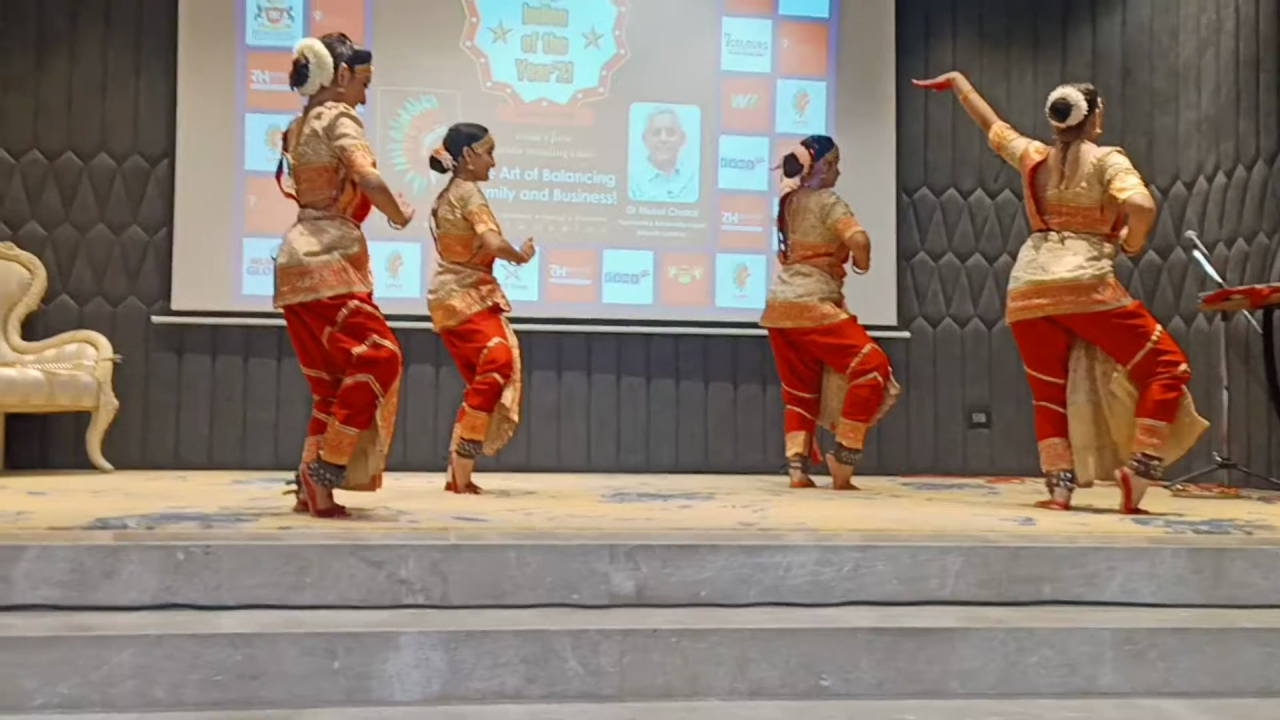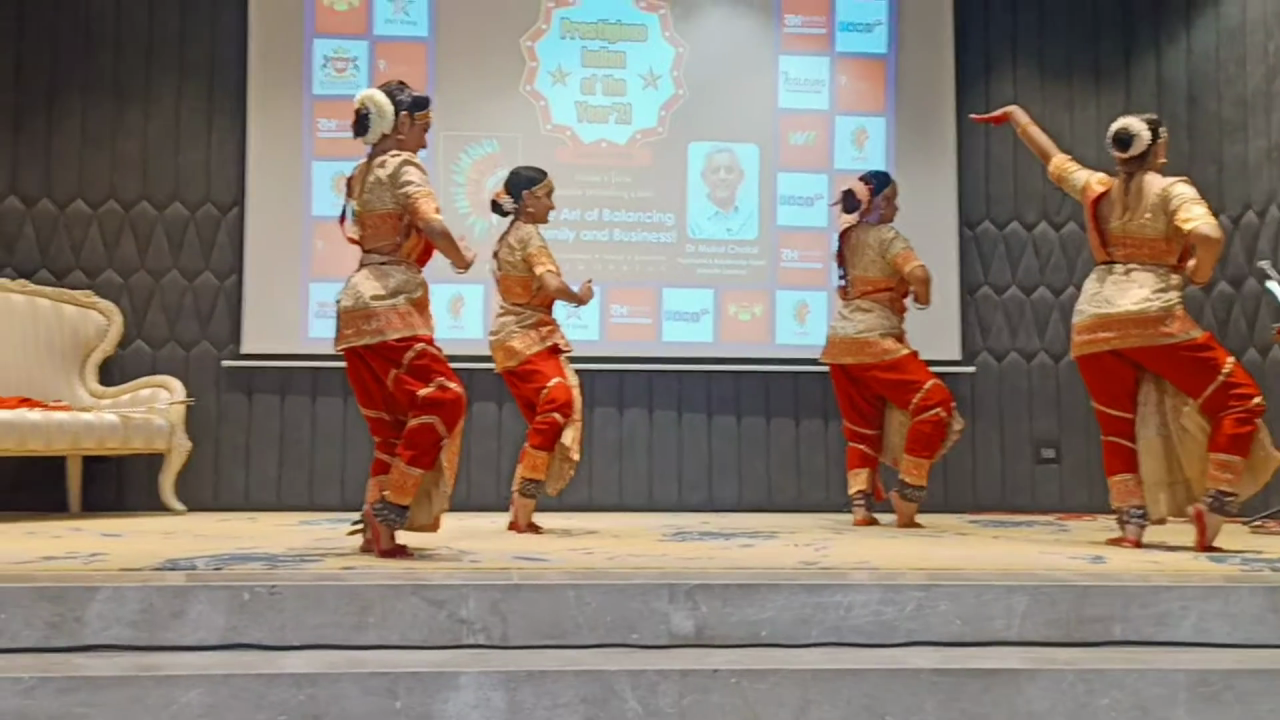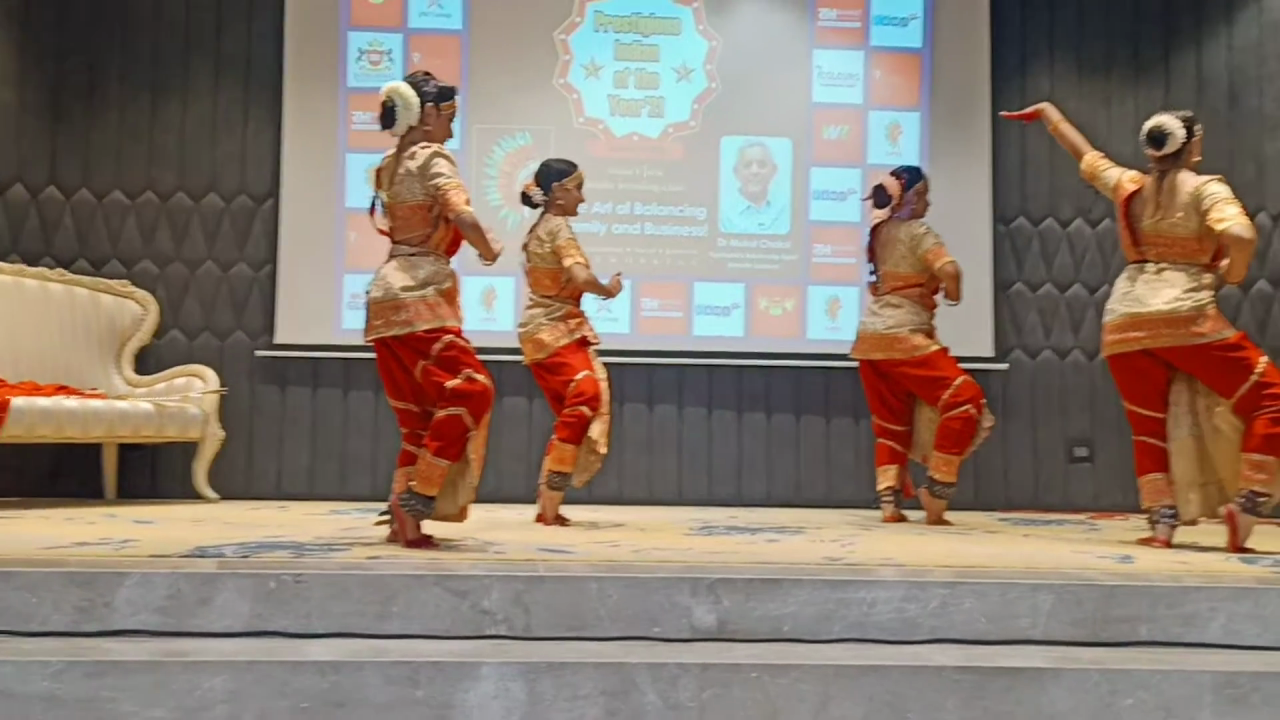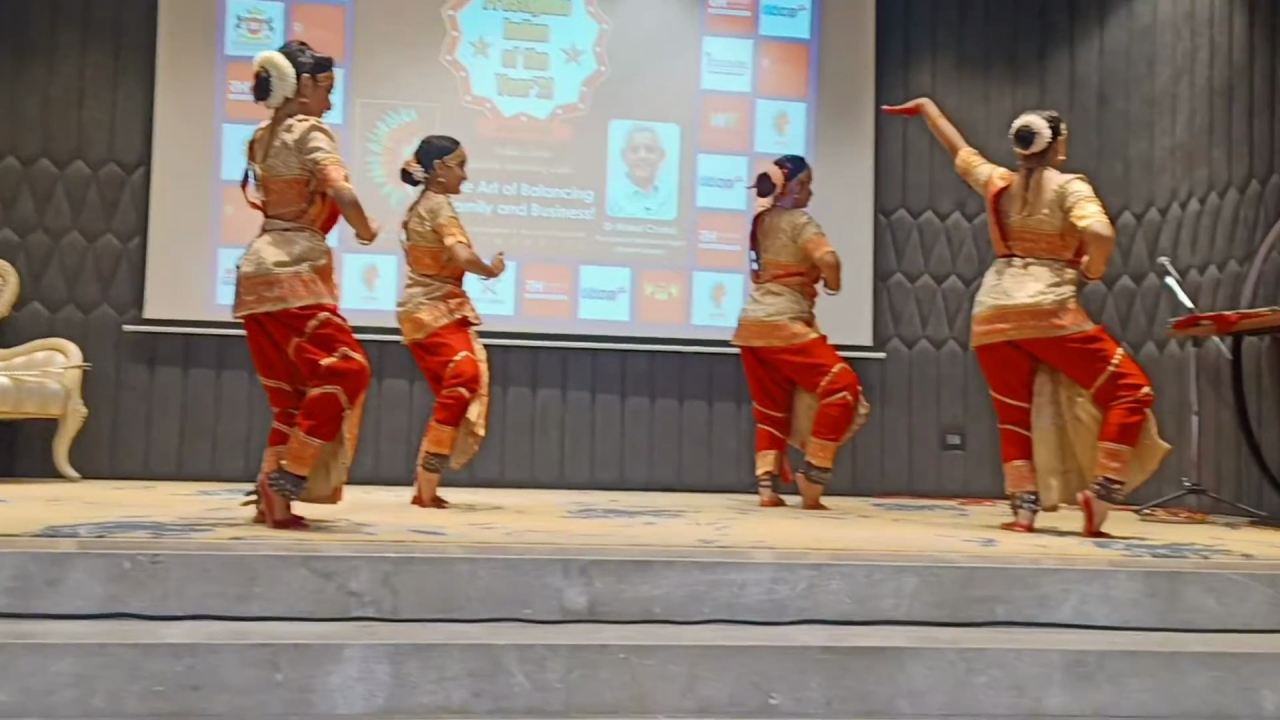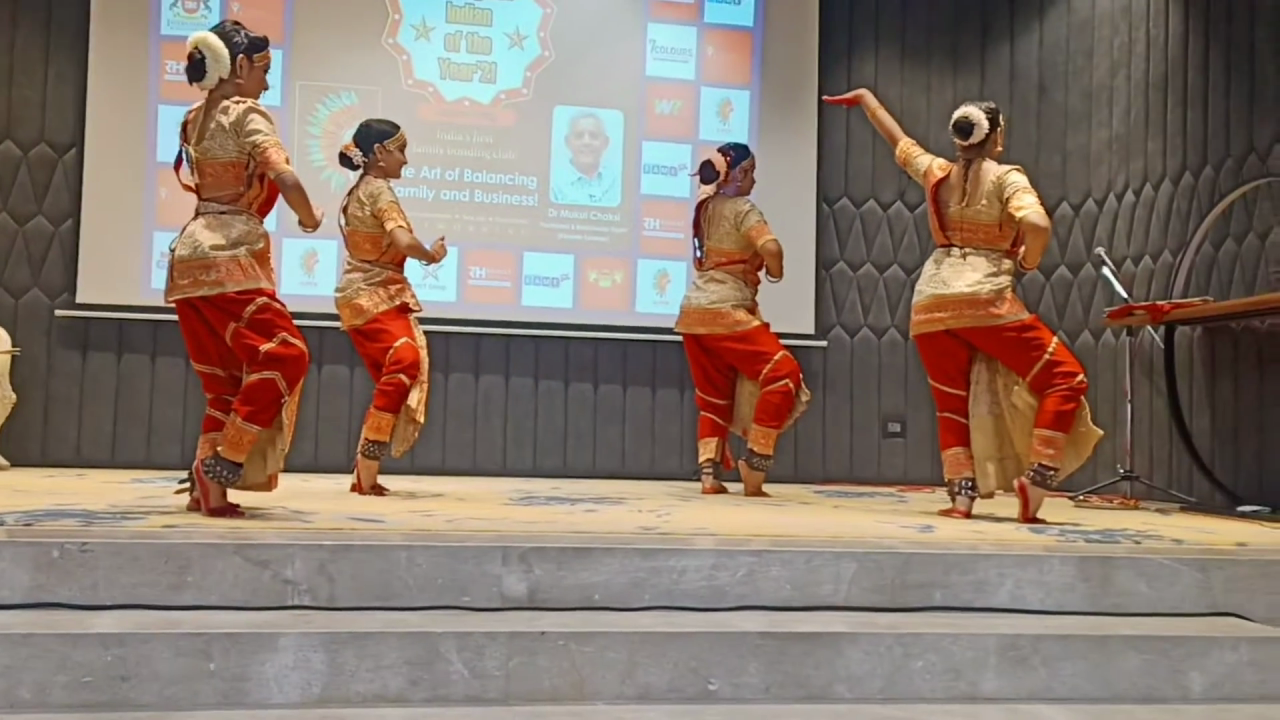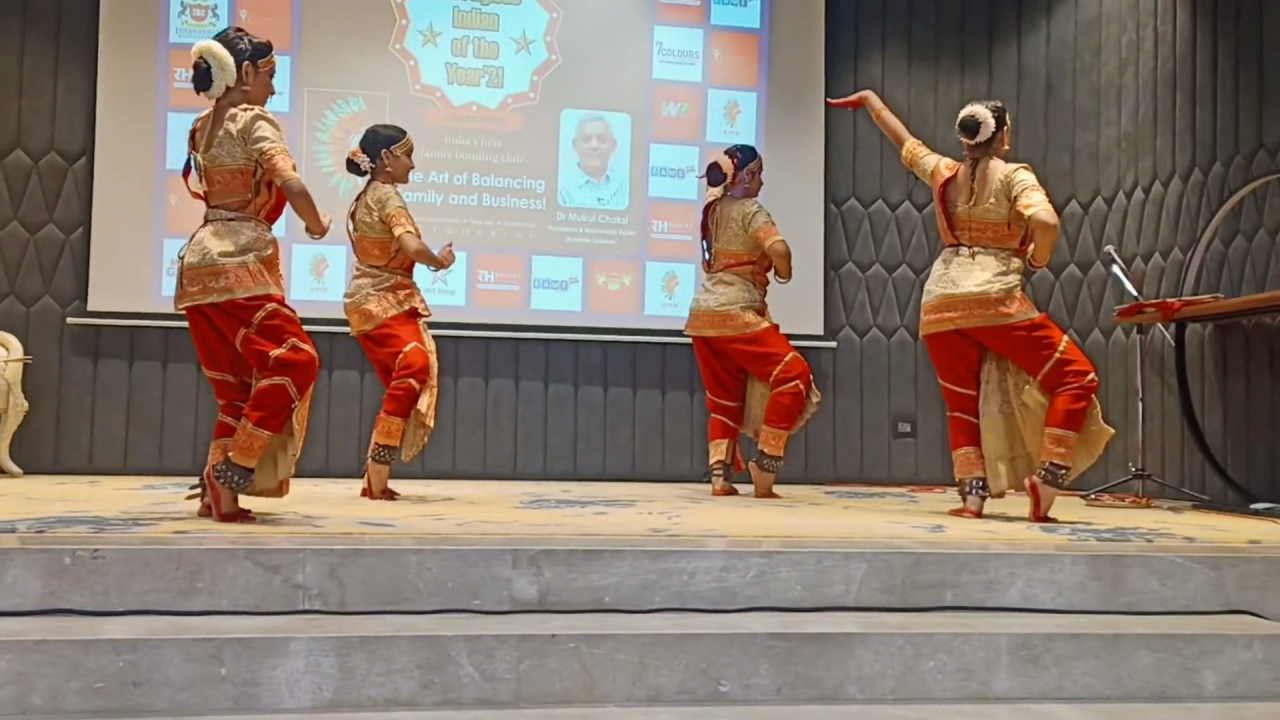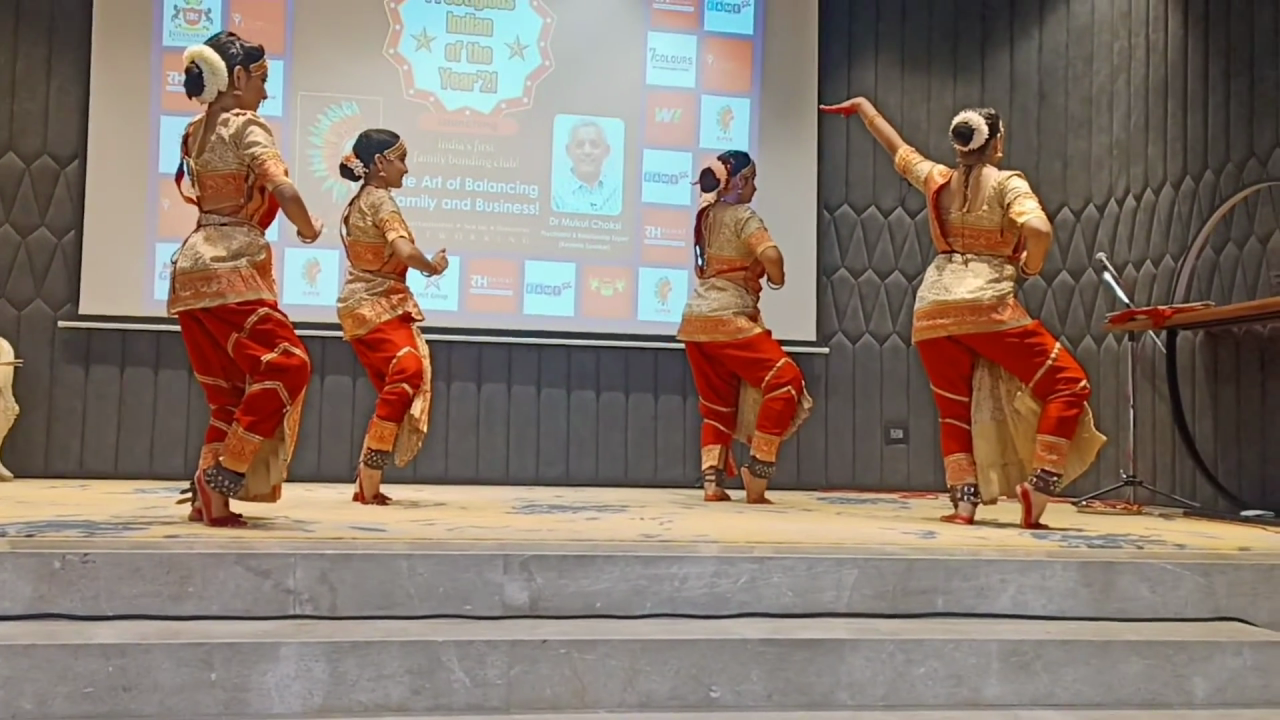
dt=0.4s
person 1, frame 1
left shoulder: (300, 125)
right shoulder: (339, 118)
right elbow: (368, 178)
right wrist: (399, 214)
left hip: (300, 260)
right hip: (327, 261)
left knee: (334, 379)
right knee: (377, 359)
left ankle: (312, 485)
right ankle: (324, 471)
person 1, frame 2
left shoulder: (362, 173)
right shoulder: (403, 165)
right elbow: (431, 224)
right wrist: (461, 259)
left hip: (360, 306)
right hip: (390, 306)
left knee: (394, 421)
right knee: (442, 400)
left ankle: (376, 523)
right ankle: (388, 512)
person 1, frame 3
left shoulder: (390, 164)
right shoulder: (432, 157)
right elbow: (462, 217)
right wrist: (489, 251)
left hip: (389, 295)
right hip: (419, 296)
left knee: (421, 412)
right knee: (469, 392)
left ankle: (403, 513)
right ankle: (414, 502)
person 1, frame 4
left shoulder: (263, 137)
right shoulder: (310, 131)
right elbow: (342, 194)
right wrist: (367, 231)
left hip: (259, 271)
right hip: (293, 271)
left knee: (292, 392)
right knee: (345, 371)
left ankle: (272, 495)
right ankle: (284, 482)
person 1, frame 5
left shoulder: (195, 119)
right shoulder: (247, 113)
right elbow: (284, 177)
right wrist: (310, 218)
left hip: (191, 254)
right hip: (229, 256)
left knee: (227, 378)
right knee: (285, 355)
left ankle: (206, 485)
right ankle: (220, 468)
person 1, frame 6
left shoulder: (202, 126)
right shoulder: (254, 121)
right elbow: (291, 185)
right wrist: (316, 224)
left hip: (200, 263)
right hip: (238, 263)
left knee: (238, 385)
right knee: (294, 361)
left ankle: (218, 490)
right ankle: (230, 473)
person 1, frame 7
left shoulder: (195, 131)
right shoulder: (246, 125)
right elbow: (283, 190)
right wrist: (309, 229)
left hip: (193, 267)
right hip: (230, 268)
left knee: (231, 390)
right knee: (287, 366)
left ankle: (208, 495)
right ankle: (220, 479)
person 2, frame 1
left shoulder: (1032, 156)
right shoulder: (1107, 160)
left elbow: (990, 123)
right elbow: (1142, 206)
left wrist: (957, 81)
right wrist: (1131, 243)
left hip: (1027, 290)
right hip: (1086, 285)
left knee: (1049, 394)
right knee: (1167, 368)
left ankle: (1059, 487)
right ankle: (1139, 468)
person 2, frame 2
left shoulder: (1094, 188)
right shoulder: (1172, 190)
left elbow: (1050, 156)
right elbow: (1209, 236)
left wrist: (1015, 113)
right wrist: (1199, 274)
left hip: (1093, 324)
right hip: (1153, 318)
left knee: (1118, 428)
right knee: (1241, 401)
left ankle: (1131, 524)
right ankle: (1212, 505)
person 2, frame 3
left shoulder: (1127, 185)
right shoulder: (1206, 188)
left elbow: (1084, 153)
right elbow: (1241, 237)
left wrist: (1047, 111)
right wrist: (1233, 274)
left hip: (1123, 322)
right hip: (1184, 318)
left knee: (1149, 428)
left ankle: (1161, 524)
person 2, frame 4
left shoulder: (996, 182)
right shoulder: (1069, 186)
left elbow: (956, 147)
right elbow: (1101, 234)
left wrist: (925, 106)
right wrist: (1091, 270)
left hip: (992, 314)
right hip: (1048, 311)
left knee: (1014, 416)
right knee: (1131, 392)
left ankle: (1023, 510)
right ankle: (1101, 491)
person 2, frame 5
left shoulder: (936, 173)
right shoulder: (1006, 177)
left elbow: (897, 139)
right elbow: (1038, 225)
left wrist: (864, 96)
right wrist: (1028, 261)
left hip: (931, 303)
right hip: (985, 299)
left knee: (952, 404)
right knee: (1066, 380)
left ankle: (961, 496)
right ankle: (1036, 478)
person 2, frame 6
left shoulder: (942, 172)
right shoulder: (1014, 176)
left elbow: (903, 139)
right elbow: (1046, 222)
left wrist: (869, 98)
right wrist: (1037, 259)
left hip: (940, 303)
right hip: (995, 299)
left knee: (963, 403)
right knee: (1076, 378)
left ankle: (972, 497)
right ankle: (1047, 477)
person 2, frame 7
left shoulder: (936, 179)
right shoulder: (1007, 183)
left elbow: (896, 146)
right elbow: (1039, 230)
left wrist: (862, 105)
right wrist: (1030, 267)
left hip: (933, 309)
right hip: (988, 305)
left knee: (955, 410)
right knee: (1069, 385)
left ankle: (964, 502)
right ankle: (1039, 484)
person 3, frame 1
left shoulder: (446, 195)
right shoulder: (468, 192)
right elbow: (494, 244)
right wrist: (521, 256)
left hip: (453, 298)
right hip: (465, 297)
left knee: (484, 378)
right knee: (497, 363)
left ankle: (459, 471)
right ankle: (462, 468)
person 3, frame 2
left shoulder: (508, 237)
right shoulder: (529, 235)
right elbow: (553, 285)
right wrist: (580, 297)
left hip: (515, 339)
right hip: (527, 339)
left knee: (546, 418)
right knee: (558, 403)
left ankle: (521, 511)
right ankle: (524, 509)
person 3, frame 3
left shoulder: (538, 229)
right shoulder: (558, 227)
right elbow: (582, 277)
right wrist: (609, 290)
left hip: (543, 331)
right hip: (555, 331)
left knee: (573, 410)
right knee: (586, 395)
left ankle: (549, 502)
right ankle: (551, 500)
person 3, frame 4
left shoulder: (418, 206)
right shoulder: (439, 205)
right elbow: (463, 257)
right wrist: (491, 270)
left hip: (423, 310)
right hip: (436, 311)
left knee: (454, 389)
right knee: (464, 377)
left ankle: (425, 484)
right ankle: (426, 484)
person 3, frame 5
left shoulder: (357, 191)
right shoulder: (379, 190)
right elbow: (404, 242)
right wrist: (432, 256)
left hip: (362, 296)
right hip: (375, 297)
left knee: (395, 375)
right knee: (404, 362)
left ankle: (365, 471)
right ankle: (367, 470)
person 3, frame 6
left shoulder: (364, 197)
right shoulder: (387, 196)
right elbow: (413, 247)
right wrist: (439, 262)
left hip: (371, 302)
right hip: (384, 303)
left knee: (403, 381)
right knee: (414, 368)
left ankle: (376, 475)
right ankle: (377, 474)
person 3, frame 7
left shoulder: (357, 202)
right shoulder: (381, 200)
right elbow: (406, 252)
right wrist: (433, 267)
left hip: (363, 306)
right hip: (378, 307)
left knee: (396, 385)
right knee: (408, 372)
left ankle: (368, 480)
right ankle: (369, 477)
person 4, frame 1
left shoulder: (790, 201)
right shoulder: (827, 201)
right elbow: (859, 240)
right wrist: (862, 263)
left hip: (780, 304)
right hip: (813, 304)
left knee: (800, 389)
right knee: (872, 367)
left ankle: (797, 469)
right ankle: (843, 462)
person 4, frame 2
left shoulder: (849, 237)
right shoulder: (886, 236)
right elbow: (919, 274)
right wrist: (922, 297)
left hip: (840, 340)
right hip: (873, 340)
left knee: (862, 426)
right knee: (935, 404)
left ankle: (861, 507)
right ankle: (907, 499)
person 4, frame 3
left shoulder: (880, 231)
right shoulder: (917, 231)
right elbow: (949, 270)
right wrist: (953, 294)
left hip: (870, 336)
right hip: (904, 336)
left knee: (891, 422)
right knee: (965, 399)
left ankle: (889, 503)
right ankle: (936, 496)
person 4, frame 4
left shoulder: (763, 221)
right shoulder: (799, 221)
right elbow: (828, 260)
right wrist: (832, 283)
left hip: (752, 324)
right hip: (784, 323)
left knee: (771, 408)
right knee: (842, 387)
left ankle: (767, 488)
right ankle: (812, 481)
person 4, frame 5
left shoulder: (706, 208)
right shoulder: (742, 208)
right elbow: (771, 248)
right wrist: (775, 271)
left hip: (694, 310)
right hip: (727, 311)
left knee: (714, 396)
right knee: (784, 375)
left ankle: (709, 475)
right ankle: (754, 468)
person 4, frame 6
left shoulder: (714, 209)
right shoulder: (750, 209)
right elbow: (779, 249)
right wrist: (784, 272)
left hip: (703, 314)
right hip: (736, 313)
left knee: (724, 398)
right knee: (794, 376)
left ankle: (719, 477)
right ankle: (764, 471)
person 4, frame 7
left shoulder: (707, 215)
right shoulder: (743, 215)
right elbow: (771, 255)
right wrist: (777, 278)
left hip: (696, 318)
right hip: (729, 318)
left knee: (718, 403)
right knee: (786, 381)
left ankle: (712, 482)
right ankle: (756, 477)
